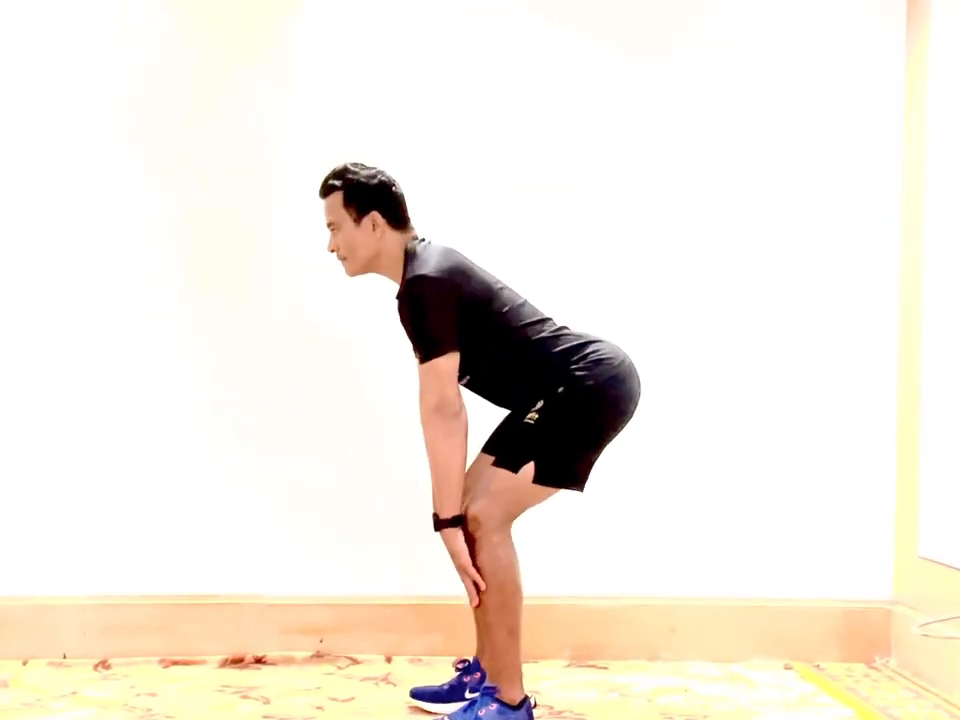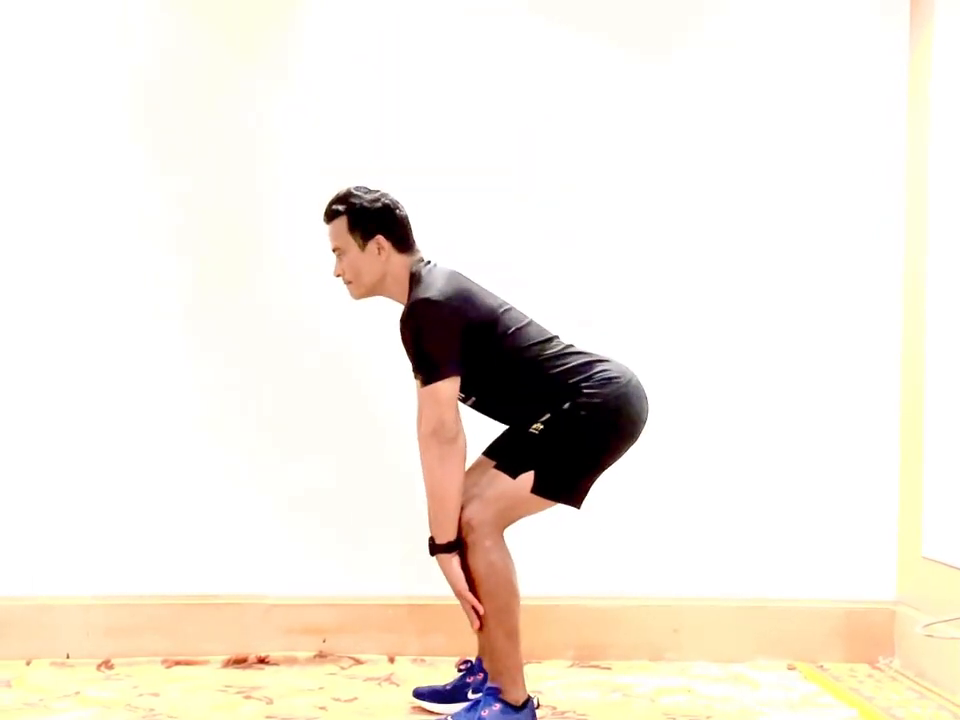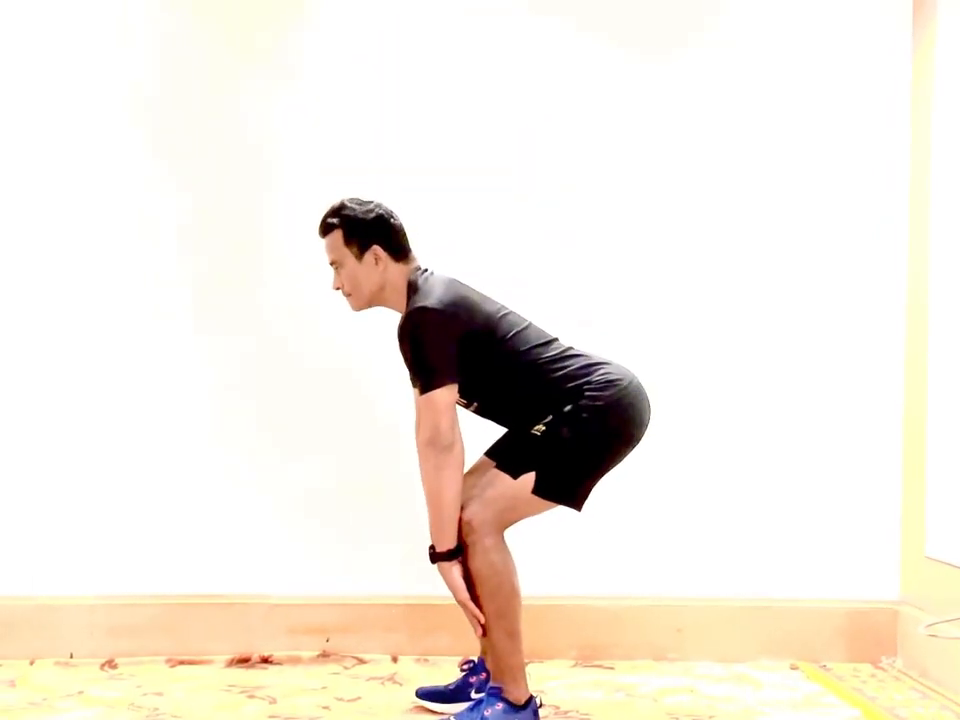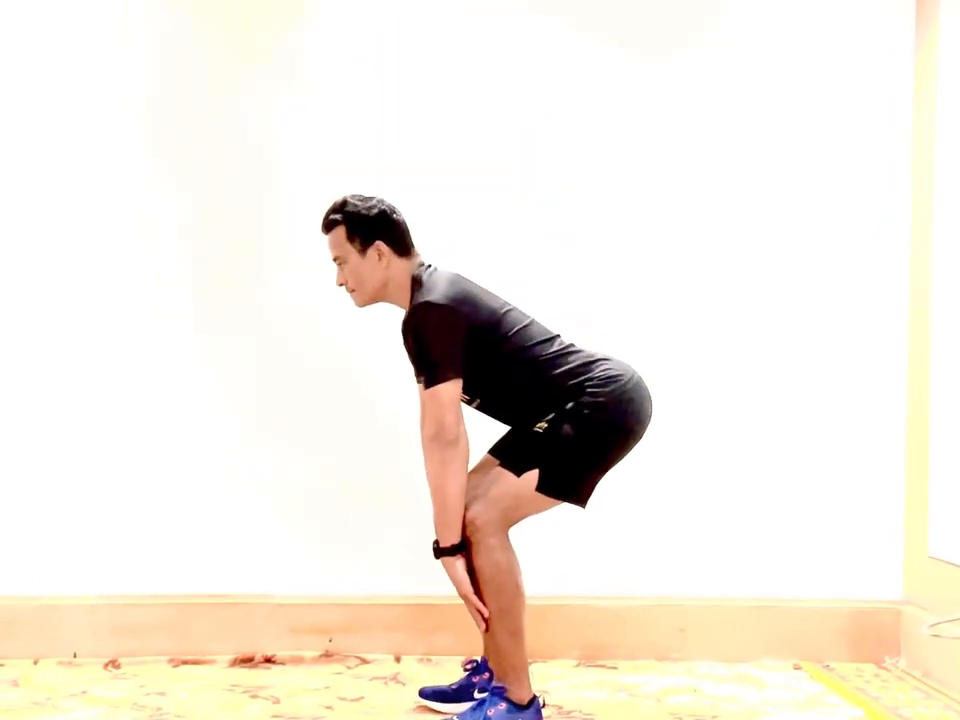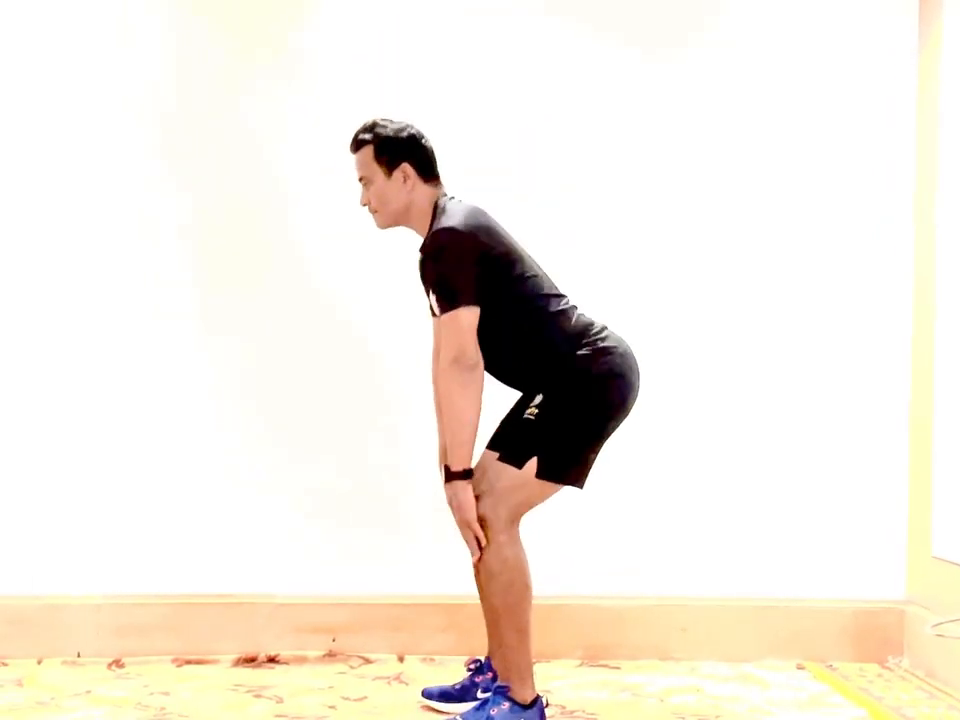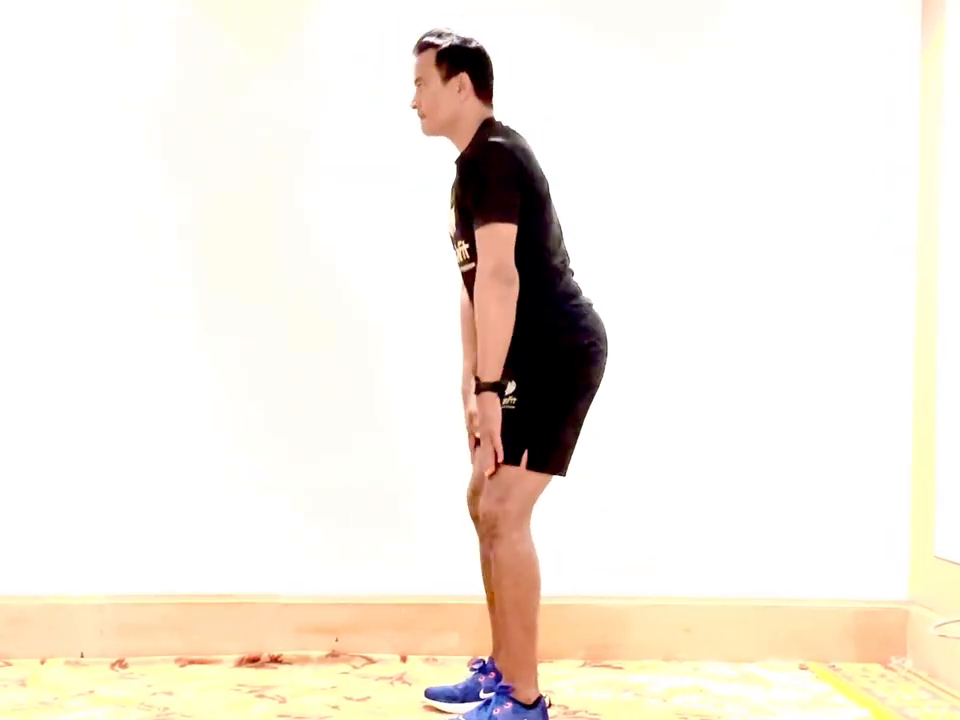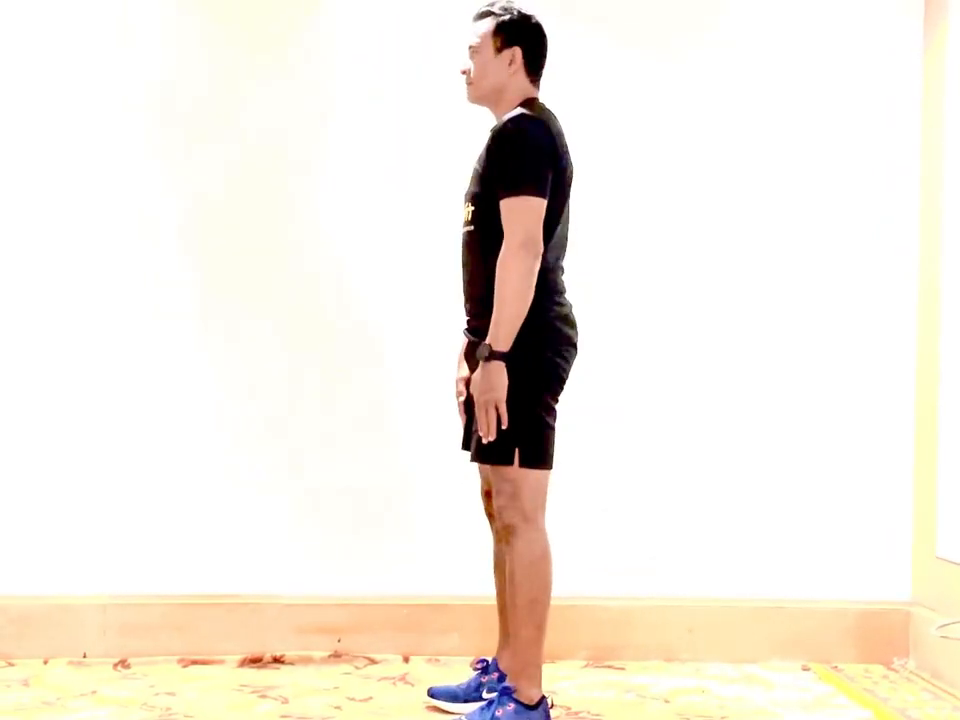
dt=0.4s
person 1, frame 1
left shoulder: (424, 286)
right shoulder: (429, 272)
left elbow: (443, 411)
right elbow: (444, 408)
left wrist: (448, 522)
right wrist: (452, 513)
left hip: (593, 387)
right hip: (583, 383)
left knee: (483, 514)
right knee: (472, 504)
right ankle: (484, 673)
person 1, frame 2
left shoulder: (430, 309)
right shoulder: (435, 294)
left elbow: (440, 435)
right elbow: (440, 429)
left wrist: (443, 546)
right wrist: (447, 534)
left hip: (601, 406)
right hip: (587, 402)
left knee: (477, 520)
right knee: (467, 509)
right ankle: (488, 673)
person 1, frame 3
left shoulder: (426, 317)
right shoulder: (432, 300)
left elbow: (437, 442)
right elbow: (441, 437)
left wrist: (445, 553)
right wrist: (448, 542)
left hip: (604, 407)
right hip: (588, 404)
left knee: (477, 520)
right knee: (466, 509)
right ankle: (489, 673)
person 1, frame 4
left shoulder: (432, 313)
right shoulder: (436, 299)
left elbow: (443, 439)
right elbow: (444, 433)
left wrist: (448, 549)
right wrist: (452, 538)
left hip: (605, 404)
right hip: (587, 401)
left knee: (482, 519)
right knee: (471, 507)
right ankle: (493, 673)
person 1, frame 5
left shoulder: (450, 239)
right shoulder: (448, 238)
left elbow: (462, 364)
right elbow: (448, 359)
left wrist: (461, 473)
right wrist: (452, 462)
left hip: (592, 378)
right hip: (571, 378)
left knee: (491, 517)
right knee: (481, 515)
right ankle: (496, 671)
person 1, frame 6
left shoulder: (490, 155)
right shoulder: (479, 160)
left elbow: (499, 277)
right elbow: (476, 283)
left wrist: (489, 388)
right wrist: (472, 380)
left hip: (557, 352)
right hip: (537, 353)
left knee: (503, 514)
right knee: (485, 505)
person 1, frame 7
left shoulder: (522, 128)
right shoulder: (517, 132)
left elbow: (523, 248)
left wrist: (494, 355)
right wrist: (476, 352)
left hip: (522, 346)
right hip: (506, 345)
left knee: (519, 515)
right knee: (502, 511)
